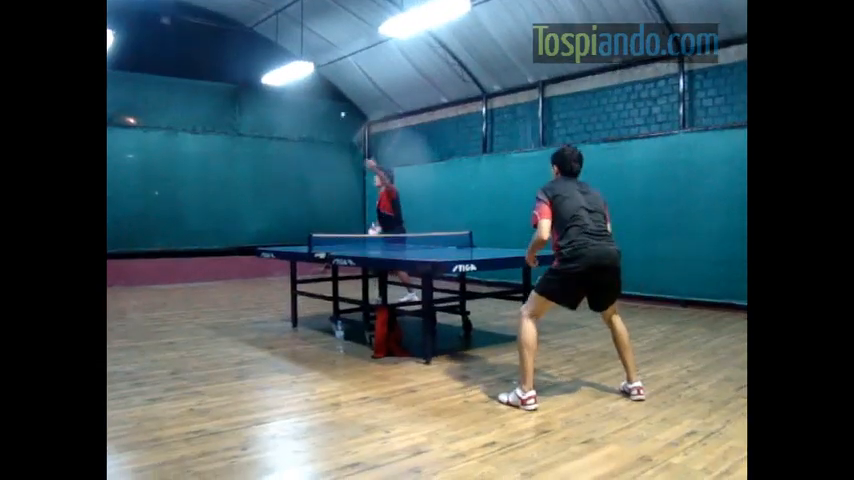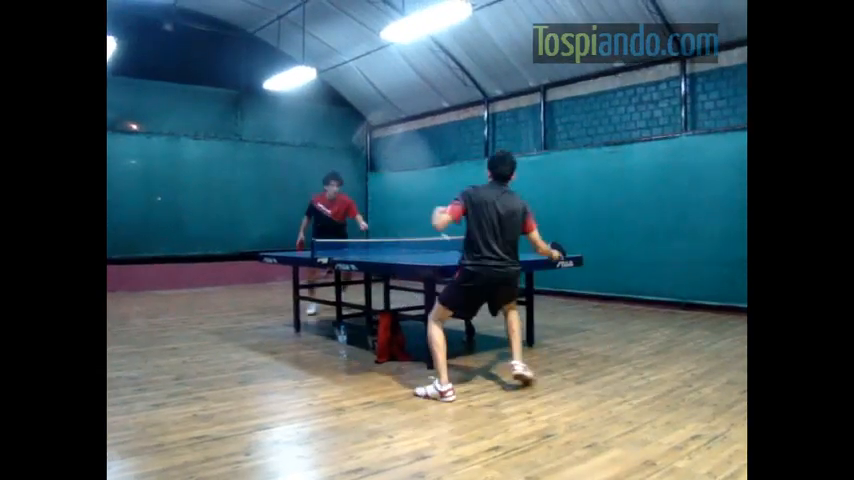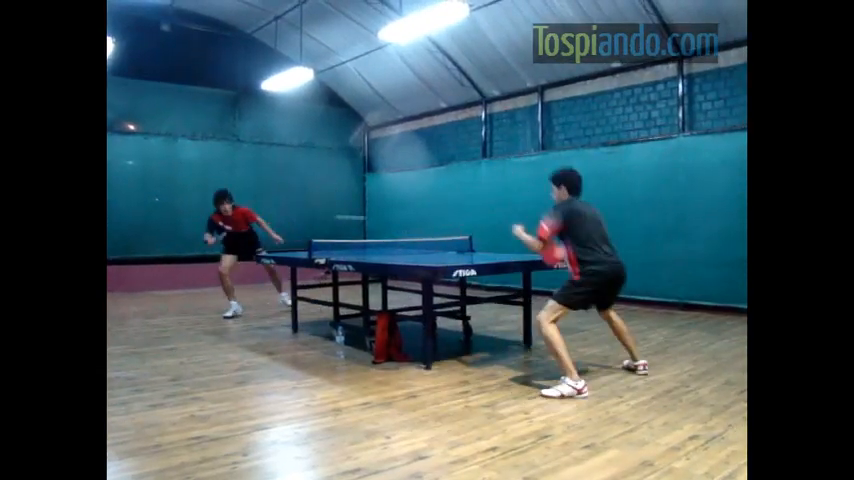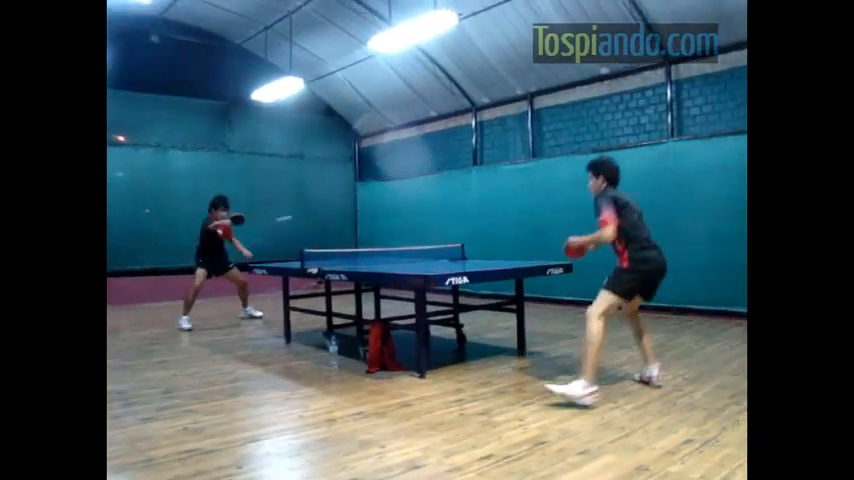
dt=1s
person 1, frame 1
left shoulder: (548, 191)
right shoulder: (595, 194)
left elbow: (543, 235)
left wrist: (530, 253)
left hip: (575, 259)
right hip: (610, 256)
left knee: (528, 314)
right knee: (612, 316)
left ankle: (526, 391)
right ankle: (634, 383)
person 1, frame 2
left shoulder: (471, 194)
right shoulder: (520, 205)
left elbow: (440, 224)
right elbow: (539, 246)
left wrist: (437, 212)
right wrist: (553, 253)
left hip: (473, 273)
right hip: (506, 274)
left knee: (435, 320)
right knee: (511, 310)
left ankle: (443, 385)
right ankle: (518, 362)
person 1, frame 3
left shoulder: (562, 210)
right shoulder: (588, 210)
left elbow: (537, 245)
left wrist: (519, 232)
right wrist: (566, 255)
left hip: (592, 274)
right hip: (615, 270)
left knee: (545, 319)
right knee: (607, 312)
left ankle: (574, 381)
right ankle: (637, 361)
person 1, frame 4
left shoulder: (606, 199)
right shoulder: (620, 198)
left elbow: (608, 235)
left wrist: (580, 241)
right wrist: (592, 243)
left hip: (637, 265)
right hip: (655, 262)
left knee: (595, 313)
right knee: (629, 312)
left ankle: (586, 385)
right ankle: (650, 369)
person 2, frame 1
left shoulder: (389, 192)
right shoulder: (383, 195)
left elbow: (387, 183)
left wrist: (375, 169)
right wrist: (379, 227)
left hip: (396, 234)
right hip: (389, 235)
left ankle: (411, 293)
person 2, frame 2
left shoulder: (346, 201)
right shoulder: (316, 200)
left elbow: (357, 215)
right elbow: (307, 217)
left wrist: (362, 222)
right wrist: (301, 233)
left hip: (339, 241)
right knee: (312, 270)
right ankle: (313, 302)
person 2, frame 3
left shoulder: (242, 211)
right shoulder: (214, 218)
left elbow: (258, 219)
right elbow: (207, 235)
left wrist: (273, 234)
right wrist: (209, 239)
left hip: (251, 243)
right hip: (231, 247)
left knee: (270, 267)
right knee: (222, 271)
left ankle: (282, 295)
right ankle: (234, 305)
person 2, frame 4
left shoulder: (225, 223)
right shoulder: (209, 221)
left elbow: (232, 238)
right elbow: (210, 227)
left wrist: (244, 250)
right wrist: (223, 222)
left hip: (221, 259)
right hip: (205, 259)
left knee: (242, 281)
right knee: (197, 285)
left ankle: (246, 310)
right ankle: (184, 318)
